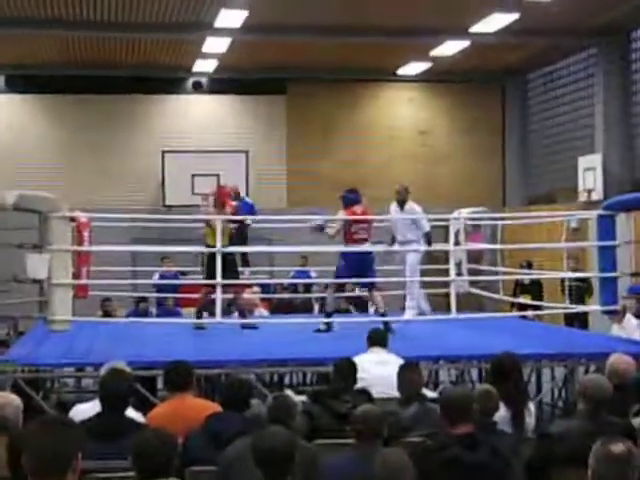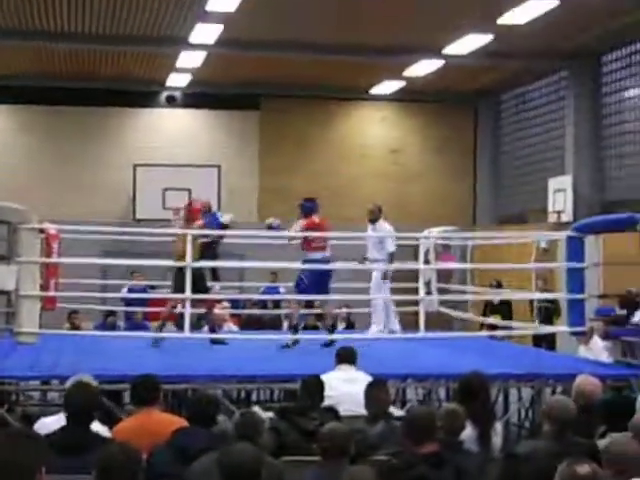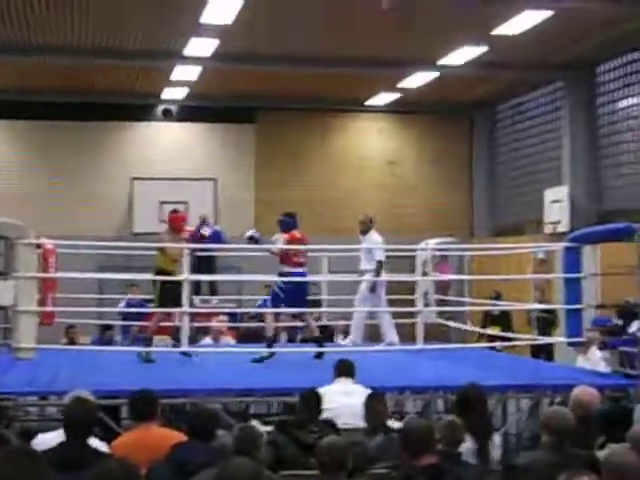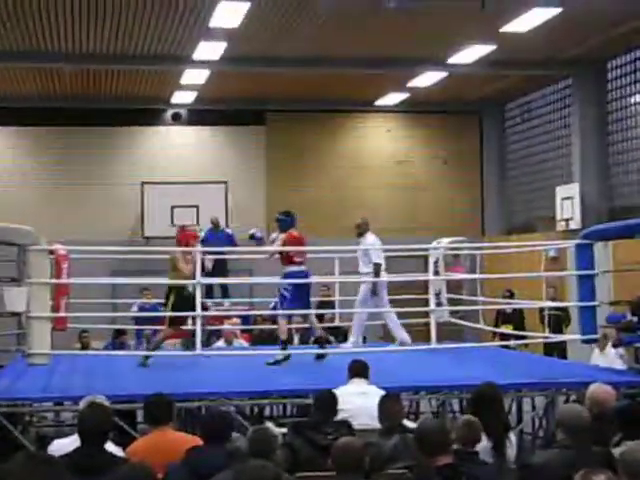
dt=0.3s
person 1, frame 1
left shoulder: (344, 214)
right shoulder: (368, 214)
left elbow: (332, 234)
left wrist: (323, 228)
left hip: (351, 255)
right hip: (366, 254)
left knee: (332, 288)
right knee: (372, 289)
left ankle: (327, 323)
right ankle: (385, 322)
person 1, frame 2
left shoulder: (304, 223)
right shoulder: (324, 223)
left elbow: (290, 237)
left hip: (312, 264)
right hip: (325, 262)
left knee: (297, 299)
right knee: (324, 299)
left ankle: (295, 336)
right ankle: (331, 335)
person 1, frame 3
left shoulder: (285, 237)
right shoulder: (303, 238)
left elbow: (276, 251)
left wrist: (258, 241)
left hip: (288, 277)
right hip: (301, 277)
left knee: (270, 311)
right knee: (303, 313)
left ankle: (269, 349)
right ankle: (319, 345)
person 1, frame 4
left shoulder: (284, 237)
right shoulder: (300, 237)
left elbow: (270, 252)
left hip: (292, 277)
right hip: (303, 275)
left knee: (281, 314)
right knee: (307, 313)
left ankle: (284, 351)
right ankle: (322, 346)
person 2, frame 1
left shoulder: (225, 212)
right shoulder: (211, 212)
right elbow: (220, 229)
right wrist: (226, 213)
left hip: (225, 250)
right hip: (212, 252)
left knee: (236, 286)
right knee: (209, 287)
right ankle: (198, 317)
person 2, frame 2
left shoulder: (196, 228)
right shoulder: (180, 228)
right elbow: (179, 251)
left hip: (195, 266)
right hip: (182, 268)
left knee: (208, 301)
right knee: (175, 301)
left ankle: (213, 335)
right ankle: (158, 331)
person 2, frame 3
left shoulder: (178, 236)
right shoulder: (165, 238)
right elbow: (175, 256)
right wrist: (182, 240)
left hip: (175, 277)
right hip: (164, 278)
right knee: (161, 314)
right ankle: (145, 349)
person 2, frame 4
left shoulder: (187, 253)
right shoulder: (177, 255)
right elbow: (186, 273)
right wrist: (193, 260)
left hip: (185, 292)
right hip: (176, 293)
right knee: (171, 330)
right ankle: (146, 356)
person 3, frame 1
left shoulder: (415, 209)
right shoulder: (393, 207)
left elbow: (426, 230)
left wrist: (430, 248)
right wrist: (391, 244)
left hip: (414, 247)
right hip: (402, 247)
left knee: (411, 279)
right knee: (412, 279)
left ankle: (411, 311)
right ankle: (423, 308)
person 3, frame 2
left shoulder: (386, 228)
right shoulder: (370, 227)
left elbow: (391, 251)
left wrist: (386, 269)
right wrist: (365, 259)
left hip: (382, 266)
right hip: (374, 265)
left knee: (377, 296)
right knee: (385, 297)
left ankle: (377, 328)
right ankle: (393, 327)
person 3, frame 3
left shoulder: (374, 239)
right shoulder: (367, 238)
left elbow: (380, 262)
left wrist: (374, 280)
right wrist: (362, 273)
left hip: (372, 277)
right hip: (370, 277)
left knee: (360, 306)
right knee: (381, 309)
left ankle: (354, 339)
right ankle: (391, 340)
person 3, frame 4
left shoulder: (370, 241)
right shoulder: (365, 241)
left elbow: (377, 264)
left wrist: (375, 284)
left hip: (372, 280)
right hip: (371, 279)
left knee: (360, 309)
right knee: (385, 309)
left ankle: (355, 341)
right ankle: (403, 338)
